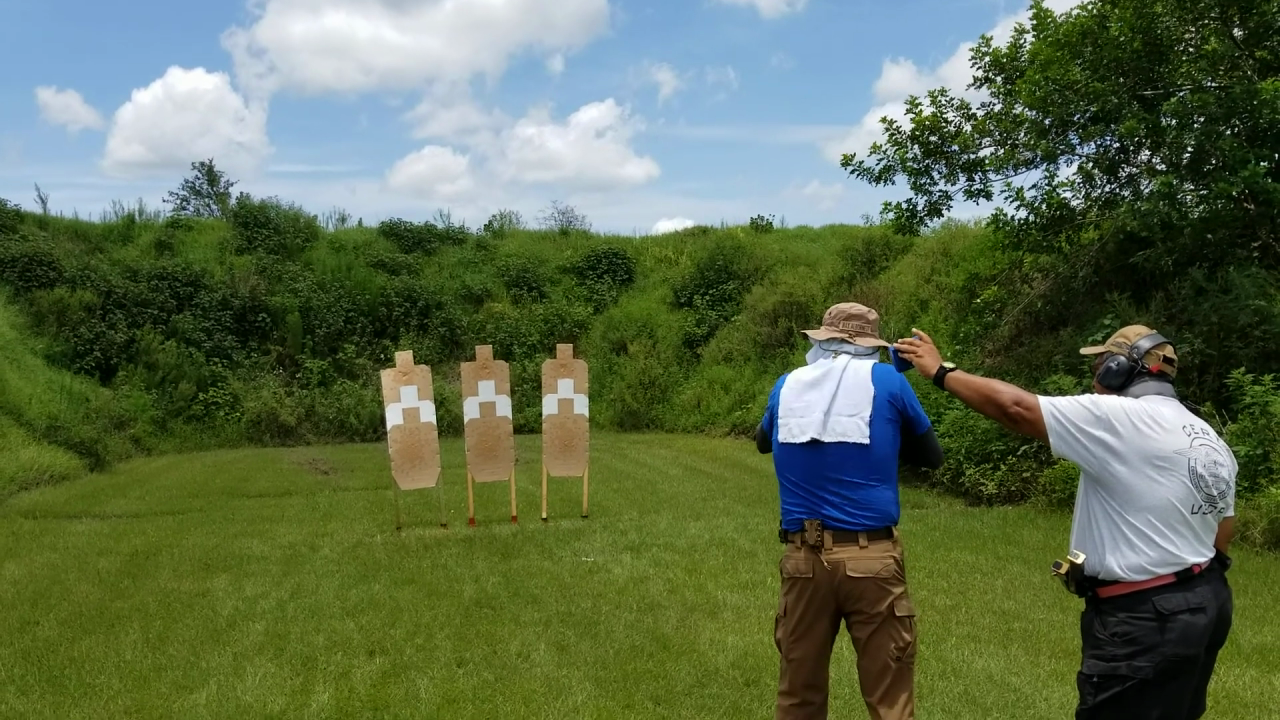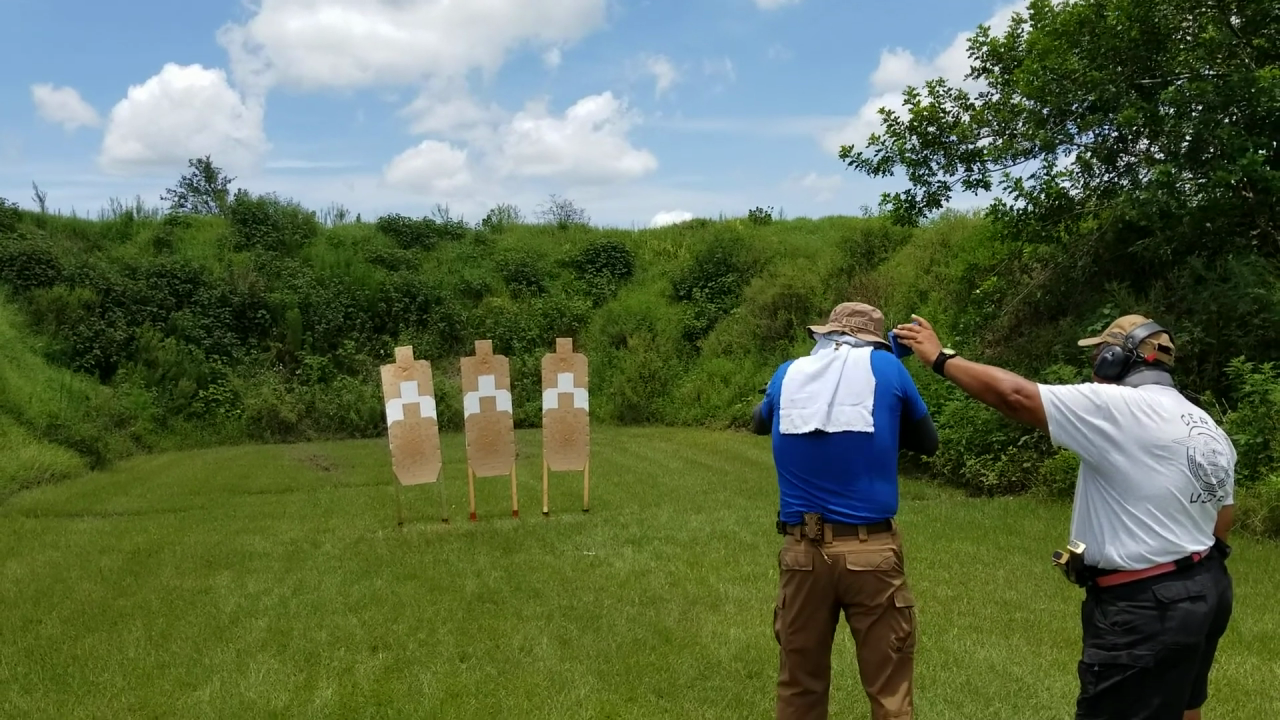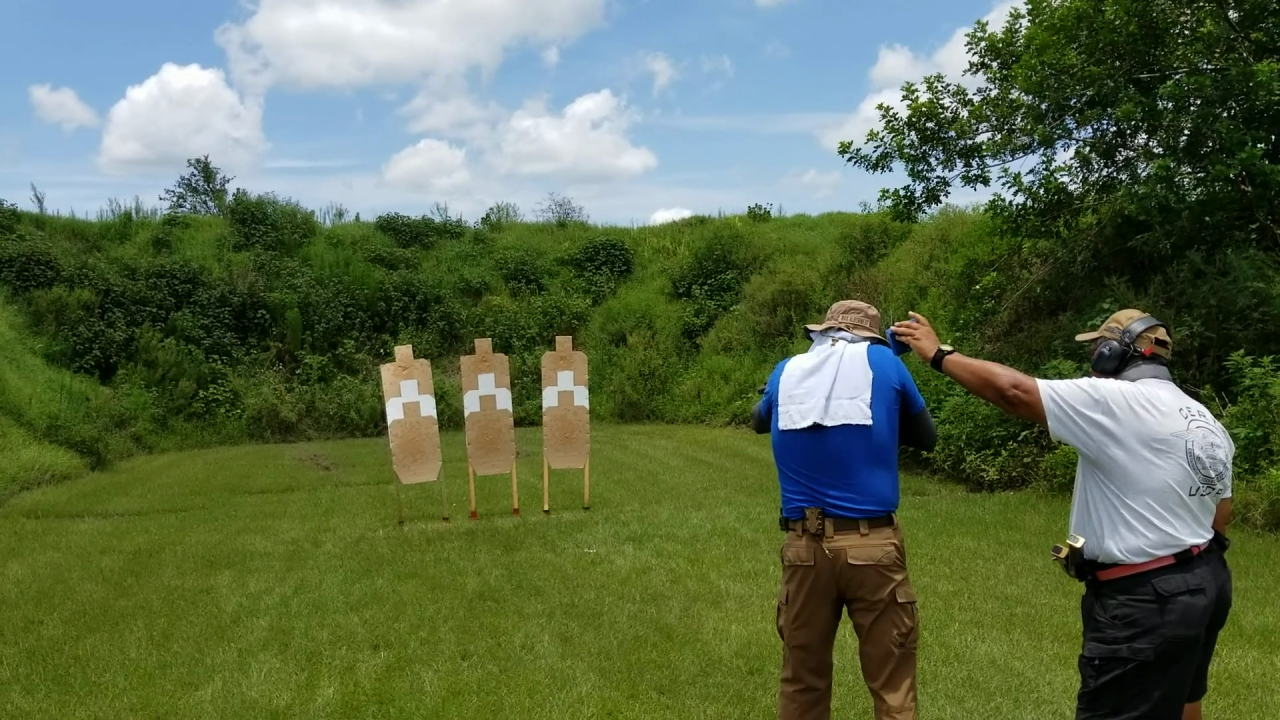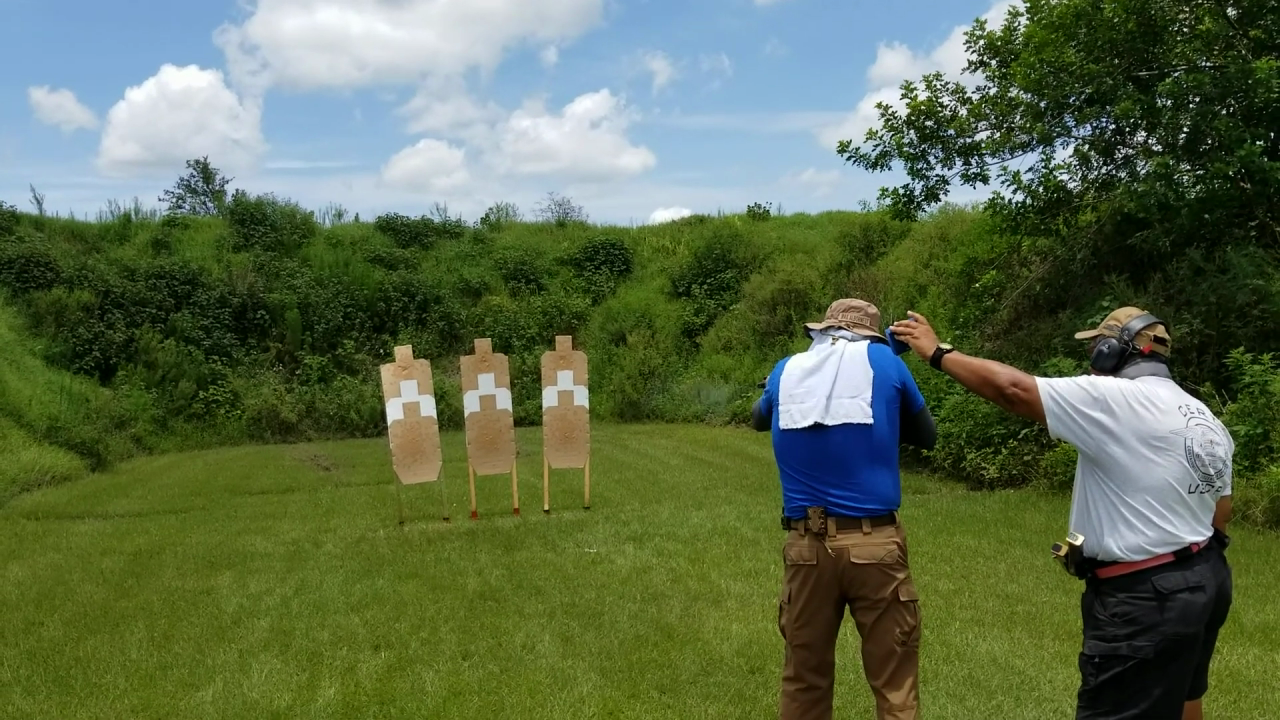
dt=0.3s
person 1, frame 1
left shoulder: (787, 386)
right shoulder: (887, 382)
left elbow: (762, 442)
right elbow: (931, 457)
left hip: (804, 560)
right hip: (872, 560)
person 1, frame 2
left shoulder: (788, 374)
right shoulder: (885, 368)
left elbow: (759, 422)
right elbow: (927, 443)
left hip: (802, 553)
right hip: (872, 552)
left knee: (799, 684)
person 1, frame 3
left shoulder: (786, 372)
right shoulder: (882, 362)
left elbow: (760, 421)
right elbow: (926, 438)
left hip: (804, 547)
right hip: (873, 546)
left knee: (802, 680)
right knee: (892, 686)
person 1, frame 4
left shoulder: (786, 370)
right shoulder: (882, 360)
left elbow: (759, 418)
right elbow: (926, 436)
left hip: (807, 547)
right hip: (875, 545)
left knee: (804, 679)
right knee: (895, 683)
person 2, frame 1
left shoulder: (1120, 419)
right shoulder: (1210, 440)
left elbow: (1015, 407)
right elbow: (1222, 533)
left wrist: (941, 371)
left hip: (1145, 619)
right hip: (1205, 601)
person 2, frame 2
left shoulder: (1119, 409)
right shoulder: (1209, 428)
left elbow: (1014, 395)
right elbow: (1222, 522)
left wrist: (940, 357)
left hip: (1146, 607)
right hip: (1205, 591)
person 2, frame 3
left shoulder: (1116, 402)
right shoulder: (1207, 421)
left elbow: (1012, 390)
right elbow: (1220, 515)
left wrist: (939, 353)
left hip: (1145, 601)
right hip: (1204, 583)
person 2, frame 4
left shoulder: (1115, 400)
right shoulder: (1206, 419)
left elbow: (1012, 388)
right elbow: (1219, 513)
left wrist: (937, 351)
left hip: (1146, 598)
right hip: (1204, 581)
